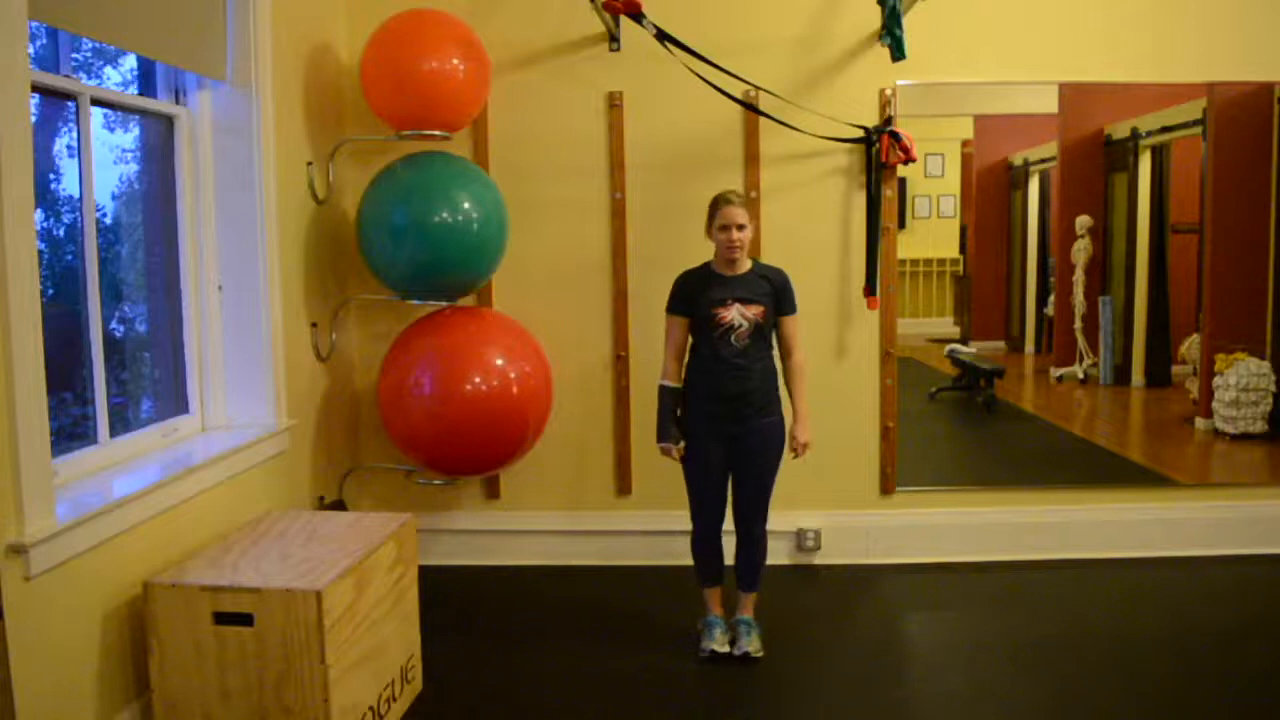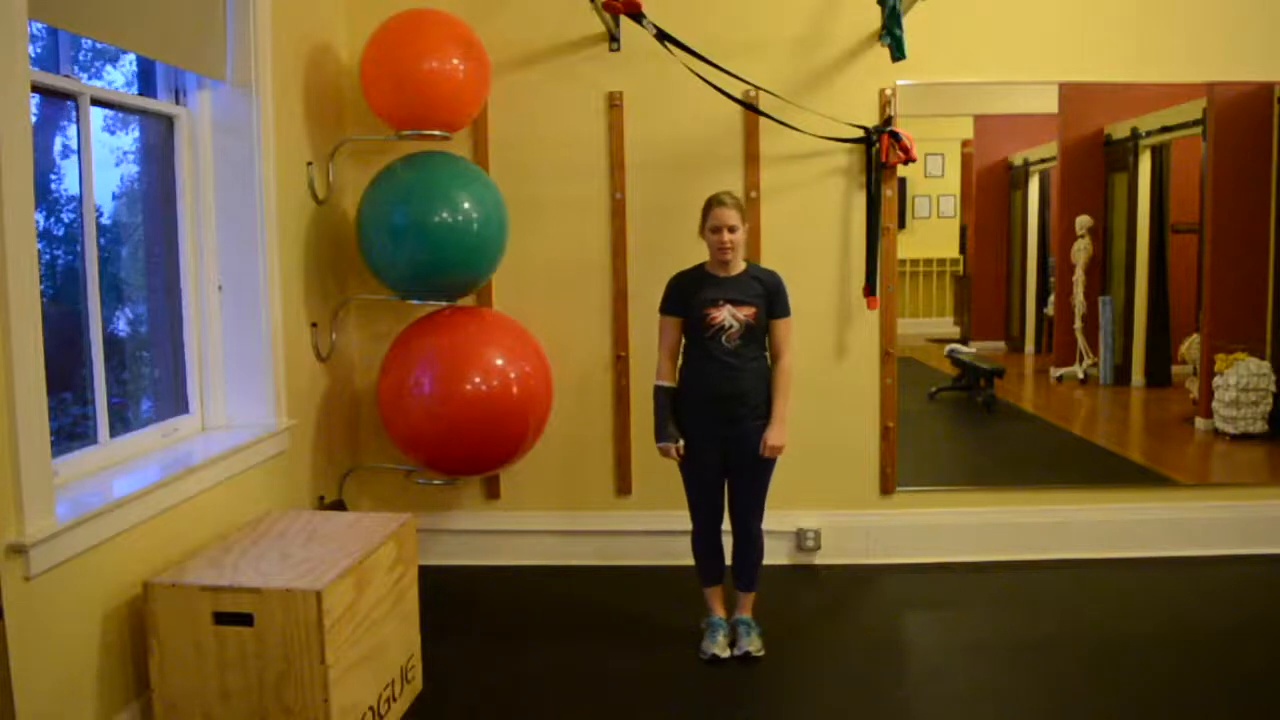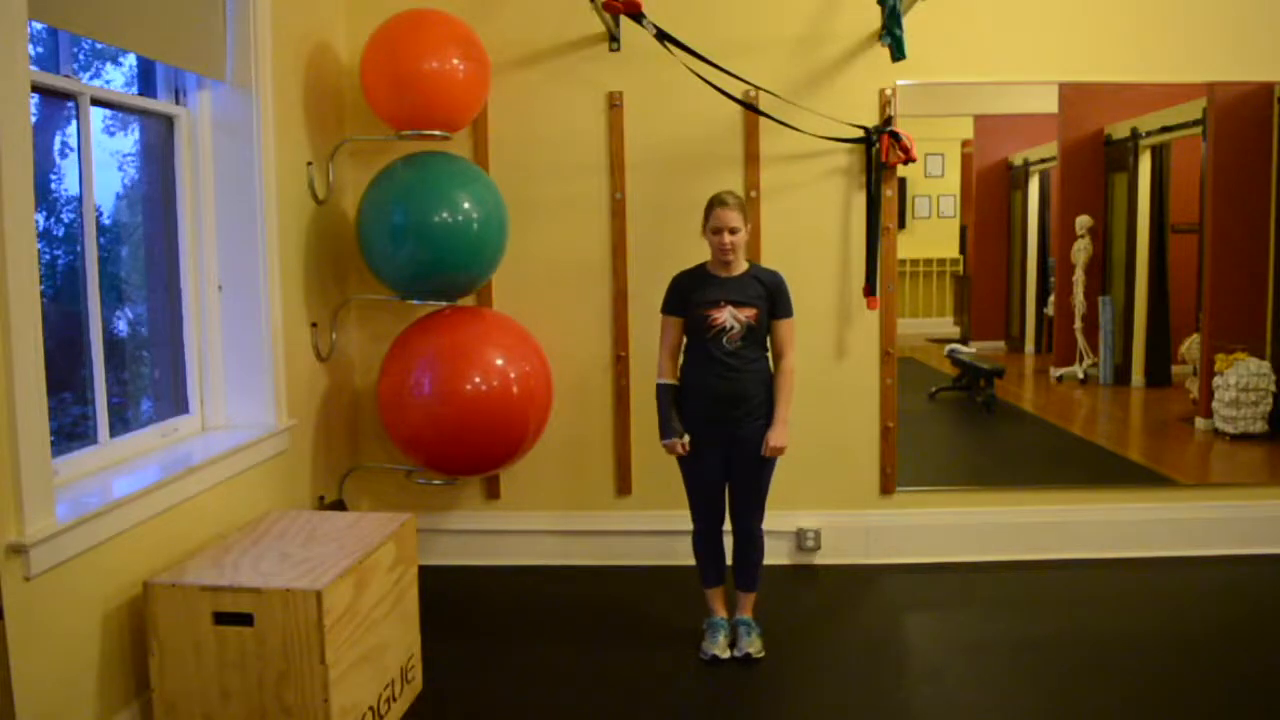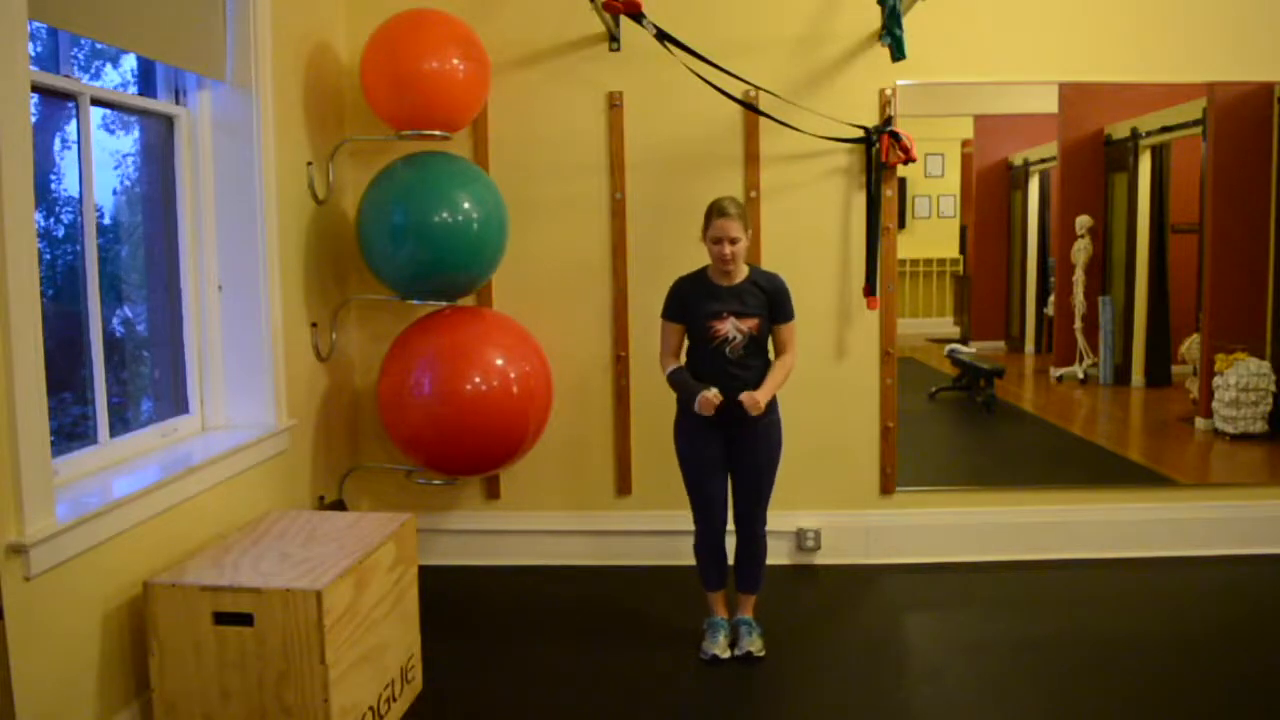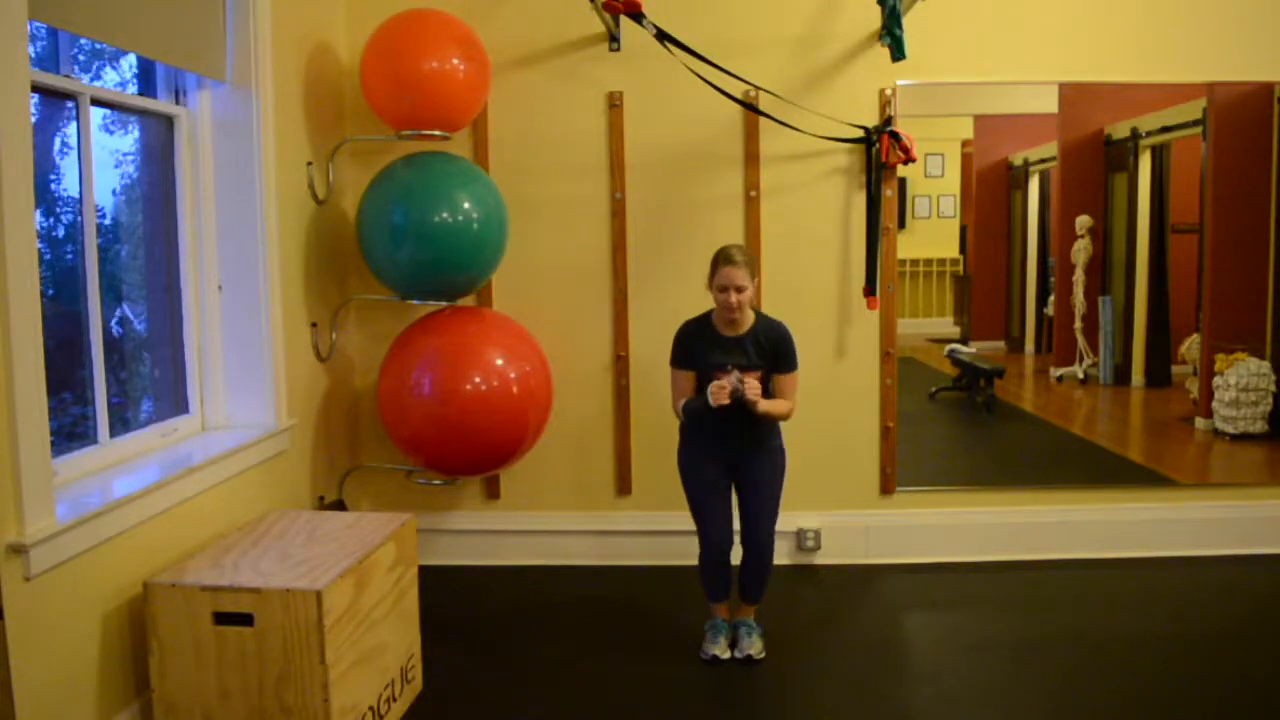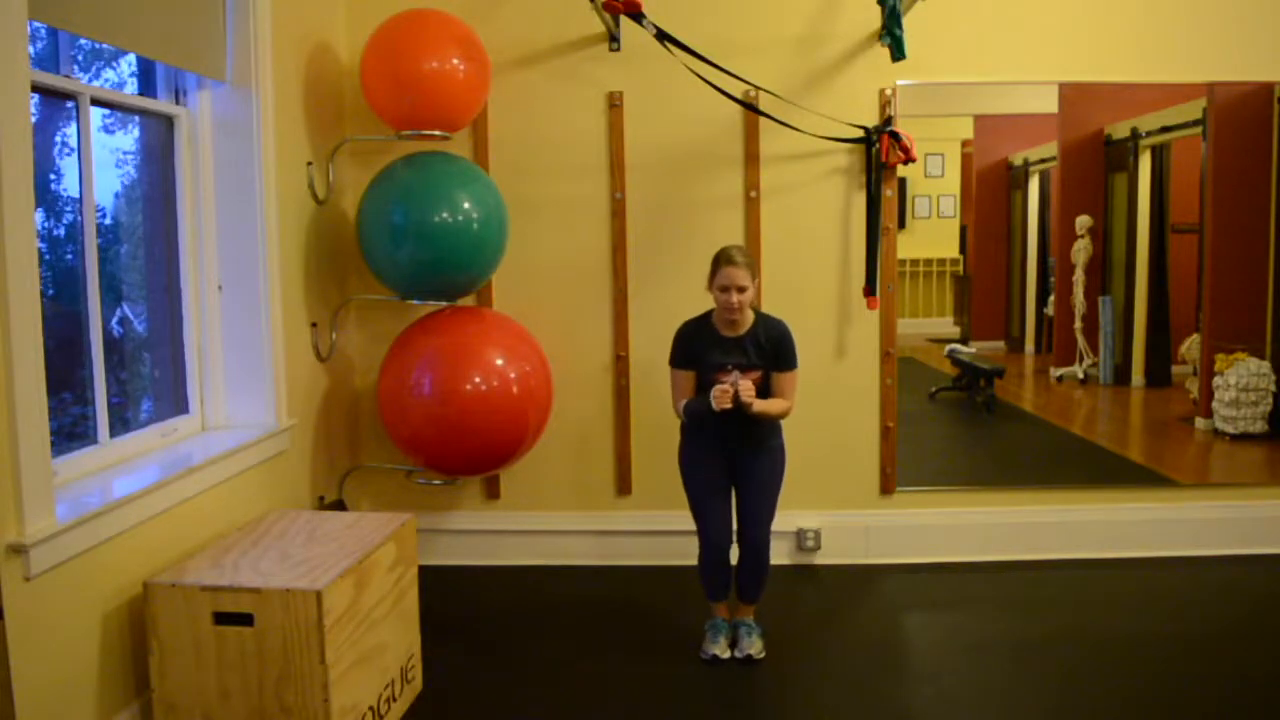
dt=0.3s
person 1, frame 1
left shoulder: (774, 281)
right shoulder: (690, 284)
left elbow: (792, 353)
right elbow: (673, 358)
left wrist: (801, 417)
right wrist: (667, 425)
left hip: (760, 421)
right hip: (704, 422)
left knee: (752, 521)
right knee: (707, 520)
left ankle: (746, 616)
right ankle: (713, 616)
person 1, frame 2
left shoulder: (768, 284)
right shoulder: (683, 285)
left elbow: (781, 358)
right elbow: (668, 359)
left wrist: (778, 422)
right wrist: (665, 424)
left hip: (752, 422)
right hip: (699, 423)
left knee: (748, 521)
right knee: (706, 520)
left ankle: (745, 617)
right ankle: (715, 617)
person 1, frame 3
left shoulder: (769, 284)
right shoulder: (685, 285)
left elbow: (784, 358)
right elbow: (668, 359)
left wrist: (780, 424)
right wrist: (669, 423)
left hip: (753, 423)
right hip: (700, 424)
left knee: (748, 522)
right knee: (707, 521)
left ankle: (746, 617)
right ankle: (716, 617)
person 1, frame 4
left shoulder: (770, 287)
right shoulder: (685, 290)
left elbow: (786, 353)
right elbow: (670, 358)
left wrist: (764, 392)
right wrist: (693, 392)
left hip: (755, 422)
right hip: (701, 422)
left knee: (751, 522)
right knee: (709, 523)
left ankle: (746, 617)
right ankle: (717, 618)
person 1, frame 5
left shoulder: (775, 335)
right shoulder: (691, 335)
left elbow: (787, 406)
right elbow: (681, 406)
left wrist: (759, 403)
right wrist: (705, 402)
left hip: (759, 446)
right hip: (703, 448)
left knee: (760, 540)
right knee: (715, 540)
left ankle: (747, 619)
right ankle: (718, 620)
person 1, frame 6
left shoulder: (775, 334)
right shoulder: (690, 335)
left elbow: (785, 403)
right elbow: (681, 405)
left wrist: (753, 403)
right wrist: (708, 404)
left hip: (760, 446)
right hip: (704, 447)
left knee: (755, 539)
right knee: (714, 540)
left ankle: (746, 619)
right ankle: (718, 619)
